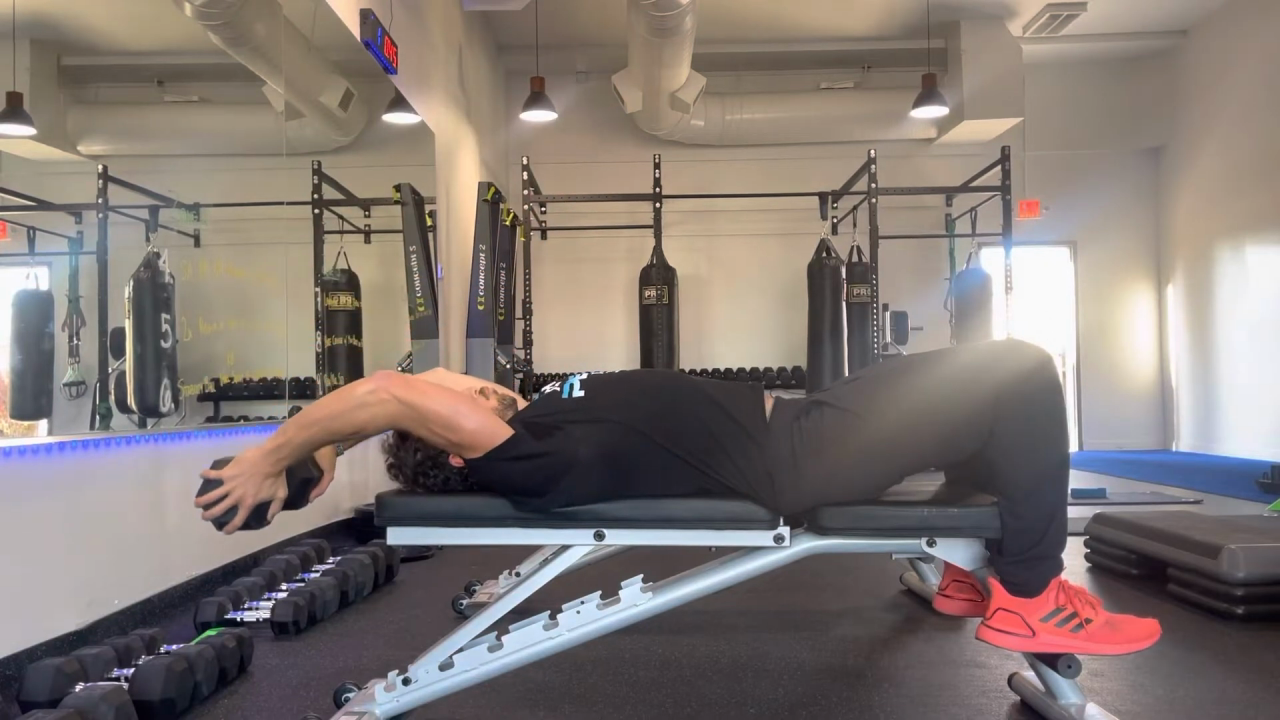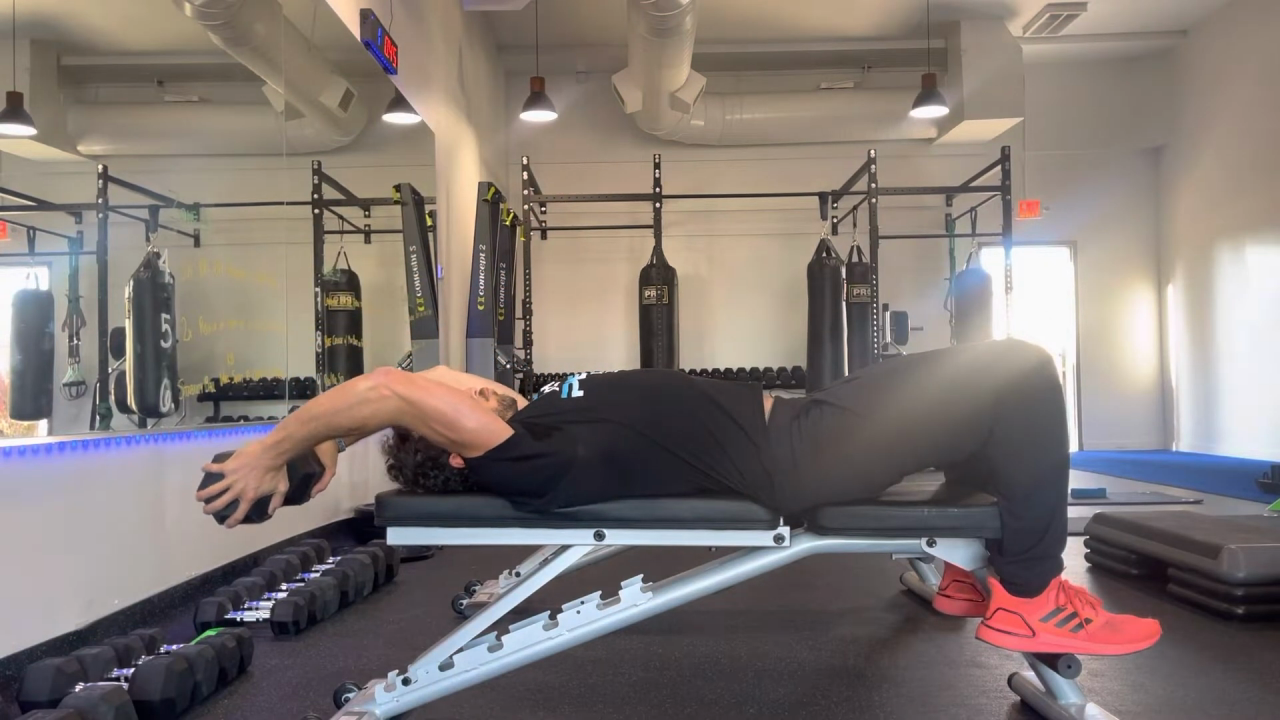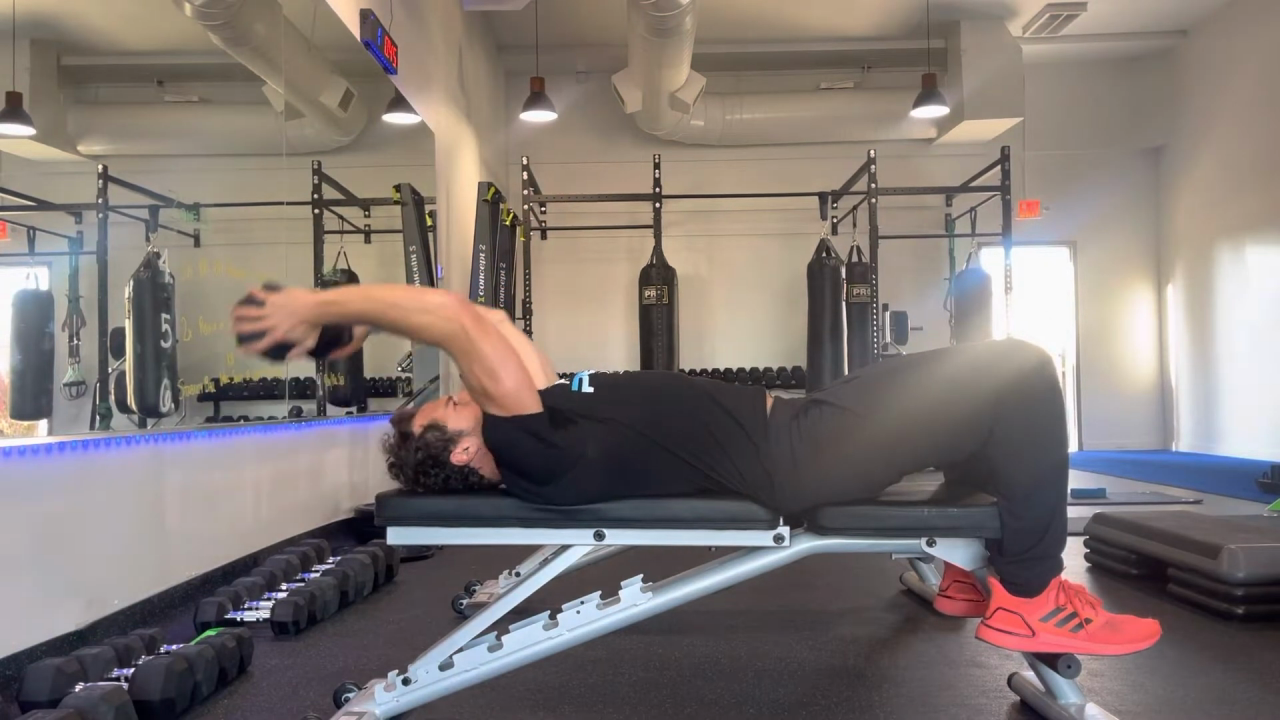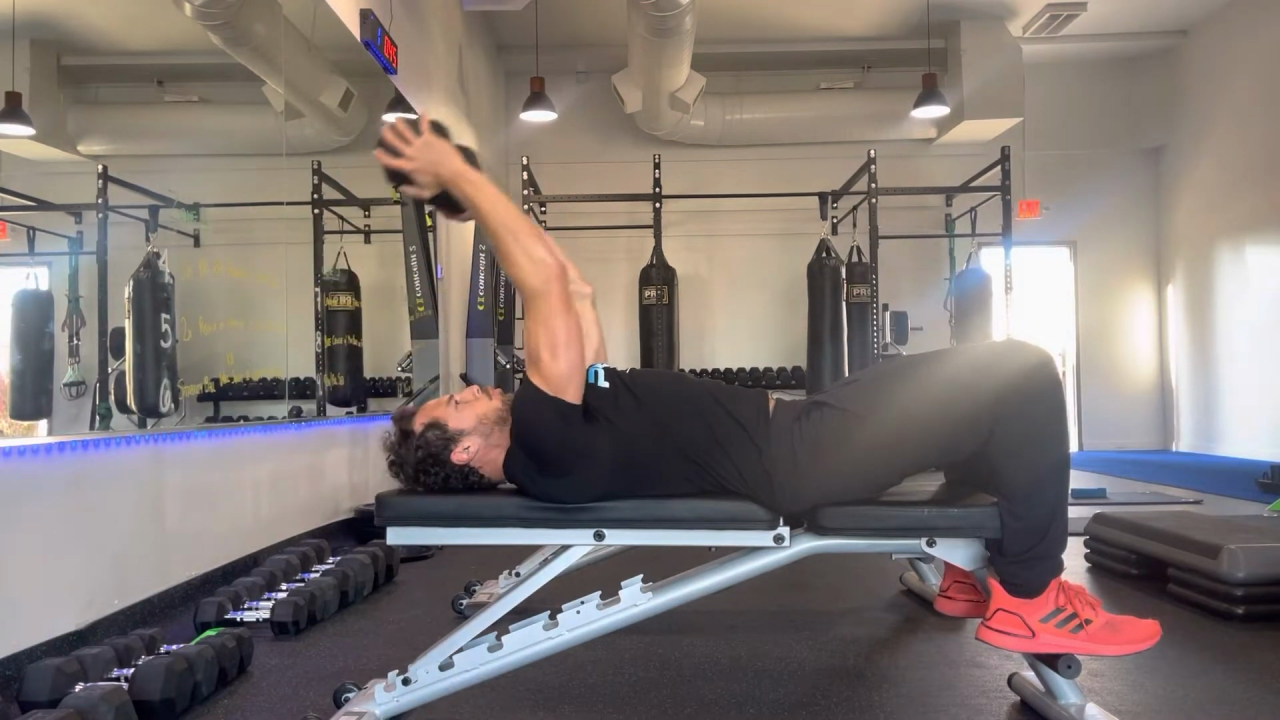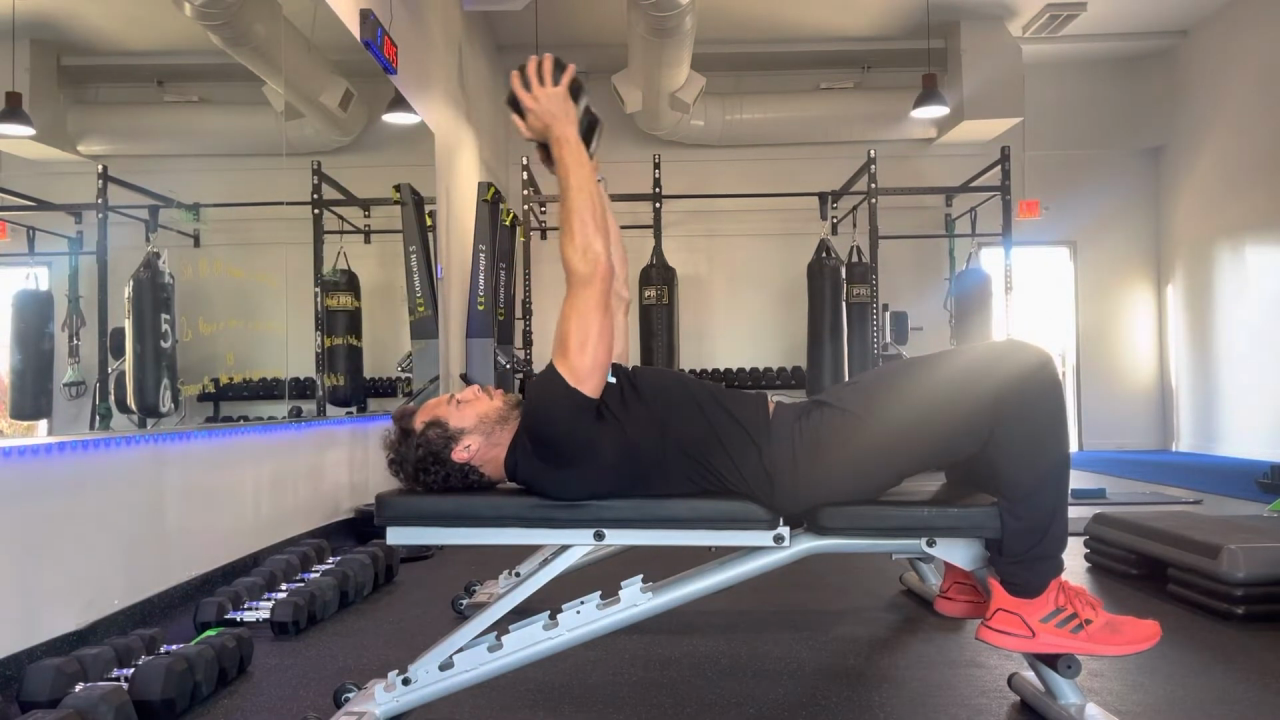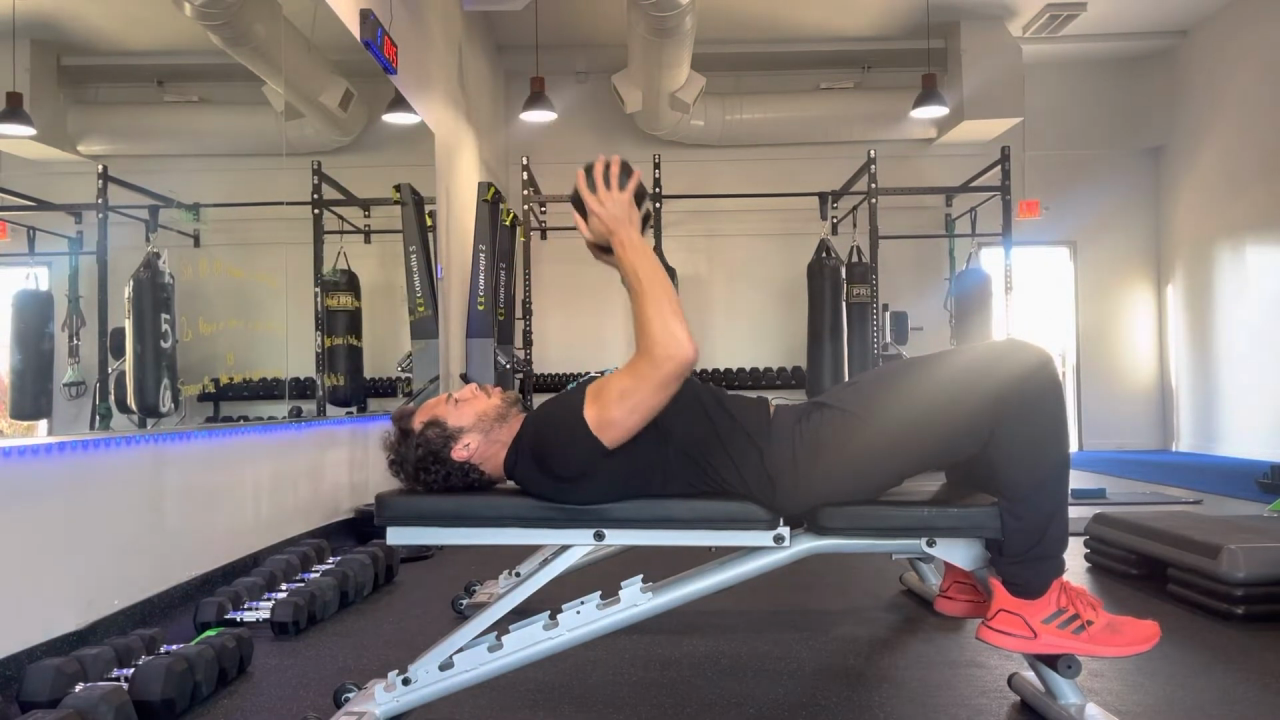
dt=0.4s
person 1, frame 1
left shoulder: (534, 419)
right shoulder: (521, 464)
left elbow: (414, 386)
right elbow: (396, 392)
left wrist: (314, 442)
right wrist: (271, 456)
left hip: (796, 418)
right hip: (802, 459)
left knee: (990, 376)
right knee: (1022, 373)
left ankle: (971, 567)
right ankle: (1027, 598)
person 1, frame 2
left shoulder: (533, 422)
right shoulder: (528, 467)
left elbow: (417, 385)
right elbow: (398, 390)
left wrist: (320, 431)
right wrist: (271, 448)
left hip: (796, 418)
right hip: (799, 456)
left knee: (990, 380)
right knee: (1020, 371)
left ankle: (971, 567)
right ankle: (1029, 598)
person 1, frame 3
left shoulder: (537, 423)
right shoulder: (531, 458)
left elbow: (486, 330)
right elbow: (463, 324)
left wrist: (333, 308)
right wrist: (323, 303)
left hip: (791, 418)
right hip: (794, 454)
left knee: (990, 374)
right knee: (1020, 373)
left ankle: (980, 568)
right ankle: (1028, 598)
person 1, frame 4
left shoulder: (554, 424)
right shoulder: (545, 449)
left elbow: (572, 293)
right elbow: (549, 288)
left wrist: (466, 185)
right wrist: (458, 174)
left hip: (797, 426)
right hip: (800, 458)
left knee: (990, 380)
right knee: (1023, 376)
left ankle: (980, 569)
right ankle: (1027, 603)
person 1, frame 5
left shoulder: (551, 426)
right shoulder: (550, 438)
left elbow: (607, 287)
right elbow: (593, 275)
left wrist: (562, 153)
right wrist: (564, 138)
left hip: (798, 431)
right hip: (799, 461)
left knee: (987, 386)
right knee: (1023, 375)
left ankle: (978, 571)
right ankle: (1028, 600)
person 1, frame 6
left shoulder: (556, 424)
right shoulder: (553, 449)
left elbow: (659, 359)
right elbow: (675, 352)
left wrist: (619, 254)
right wrist: (625, 236)
left hip: (796, 430)
right hip: (800, 460)
left knee: (989, 378)
right knee: (1022, 373)
left ankle: (976, 571)
right ankle: (1030, 601)
